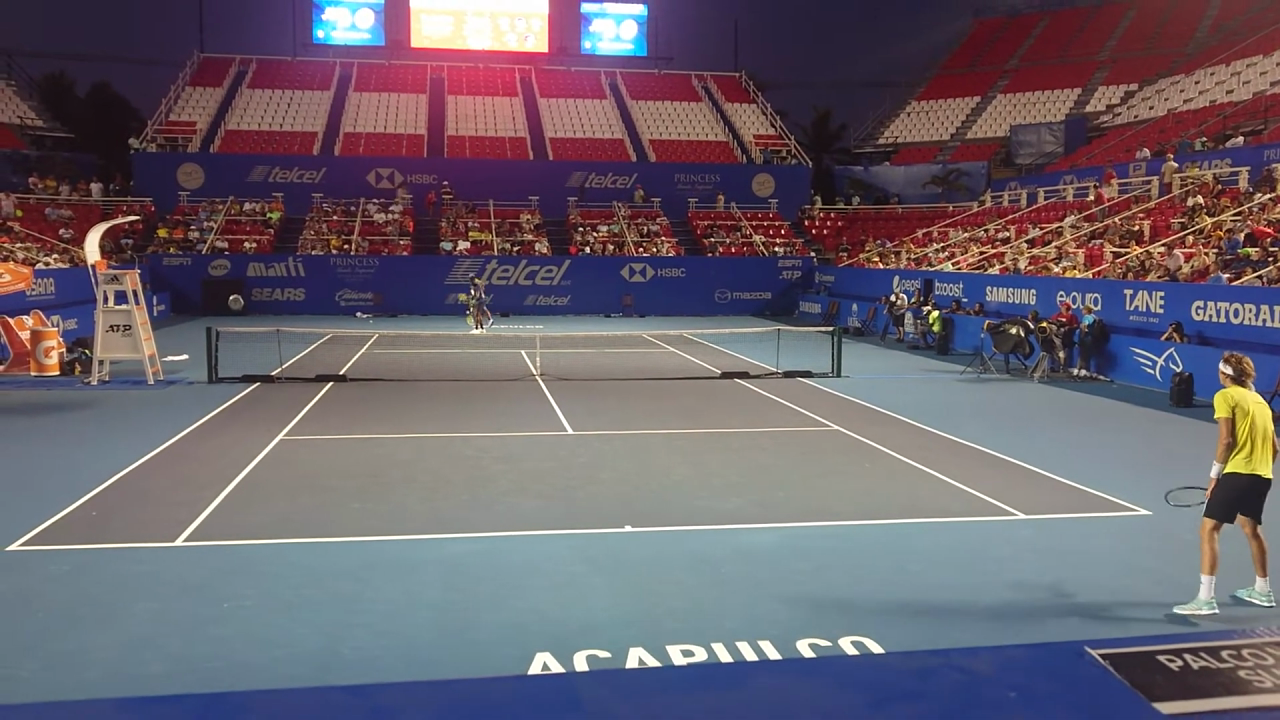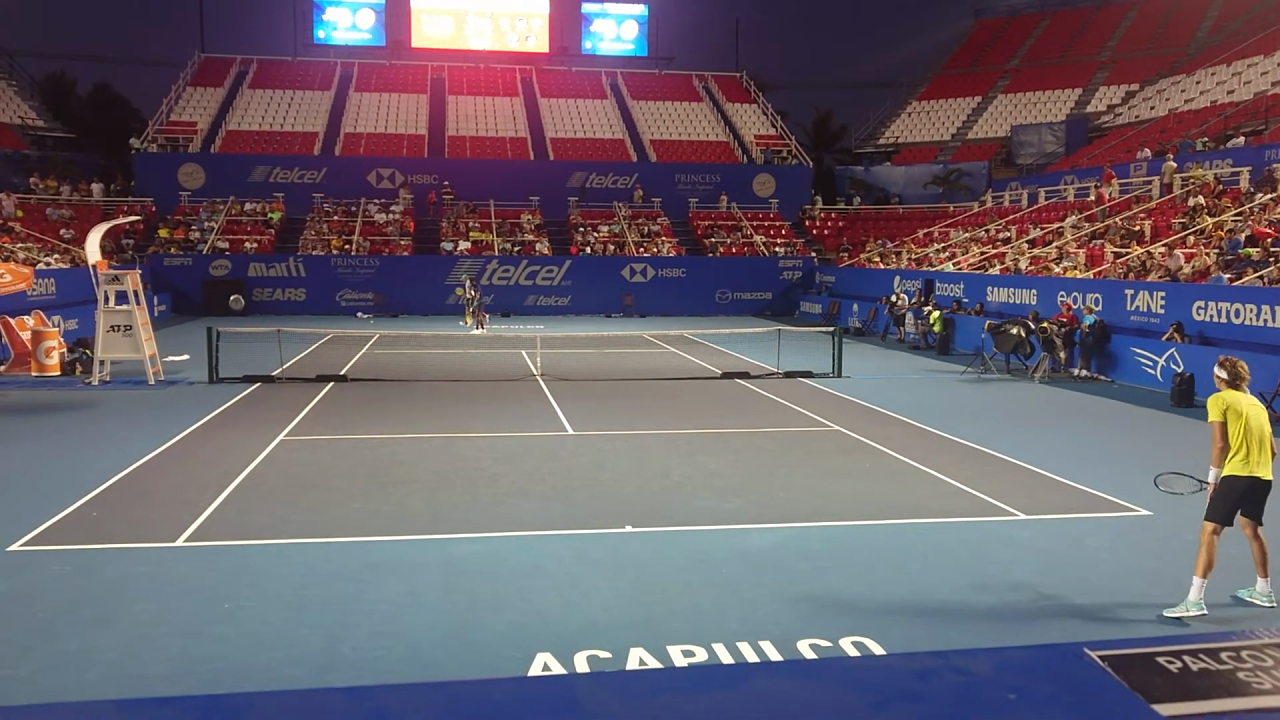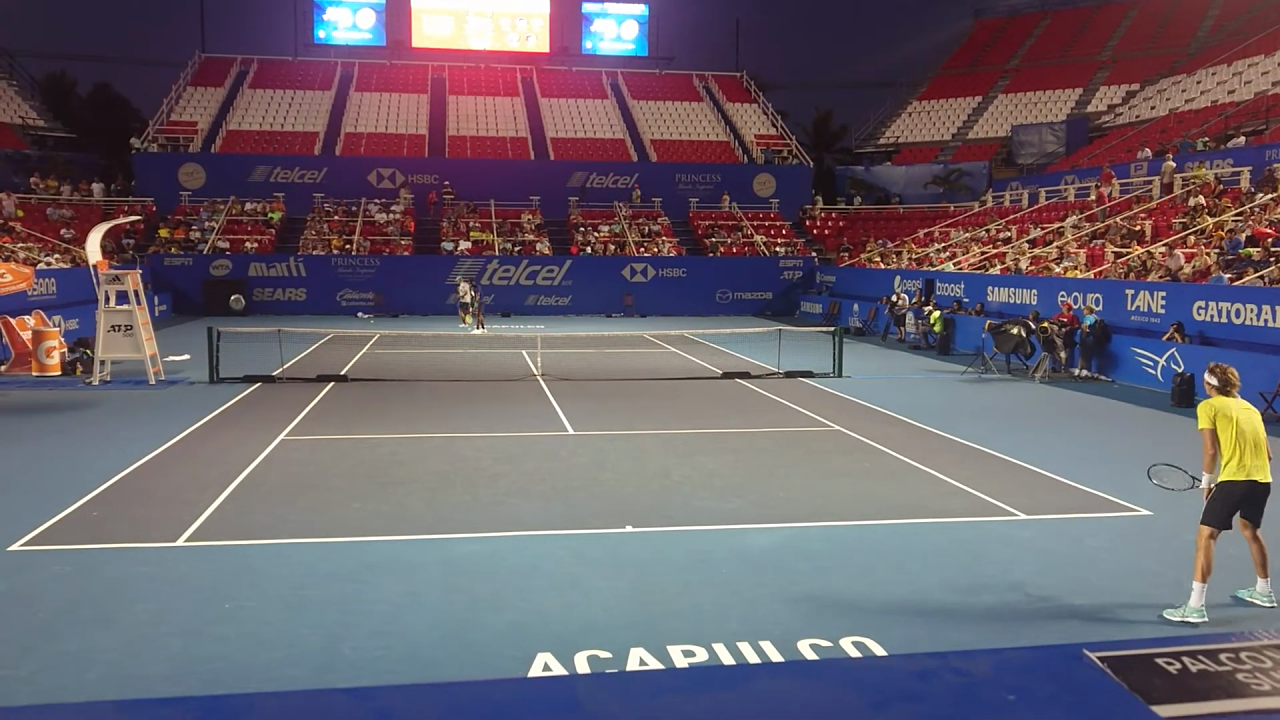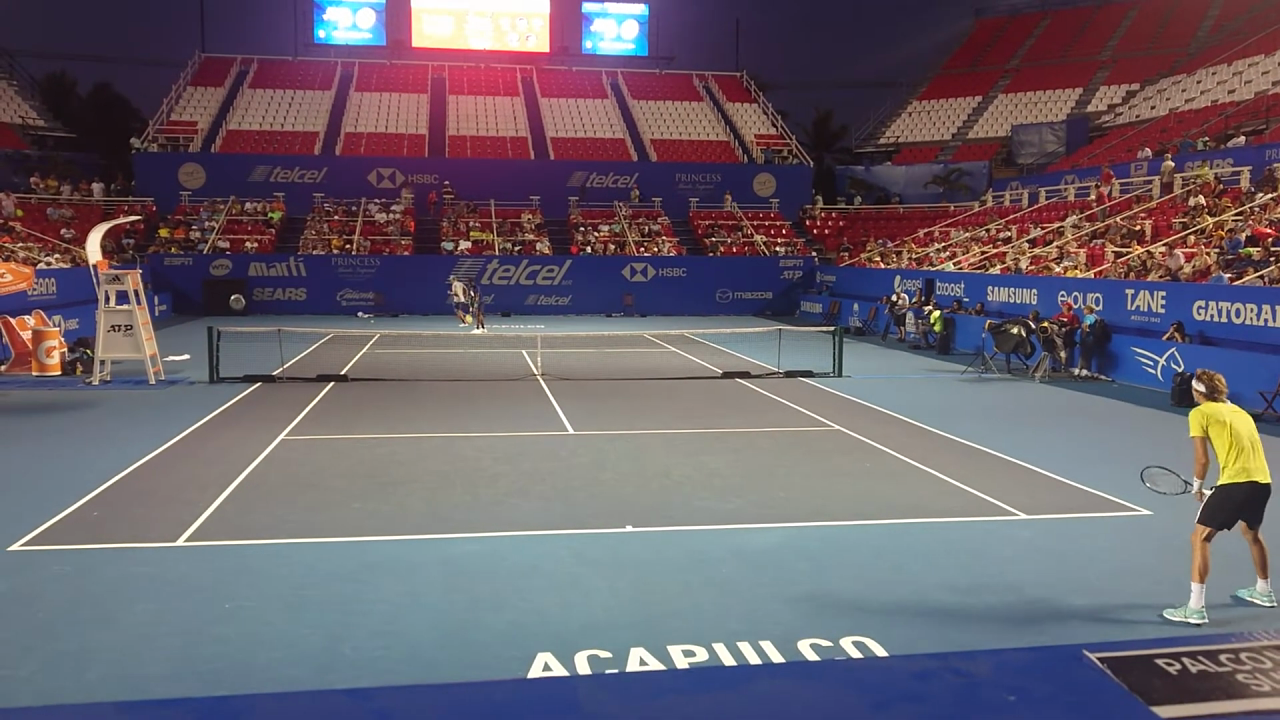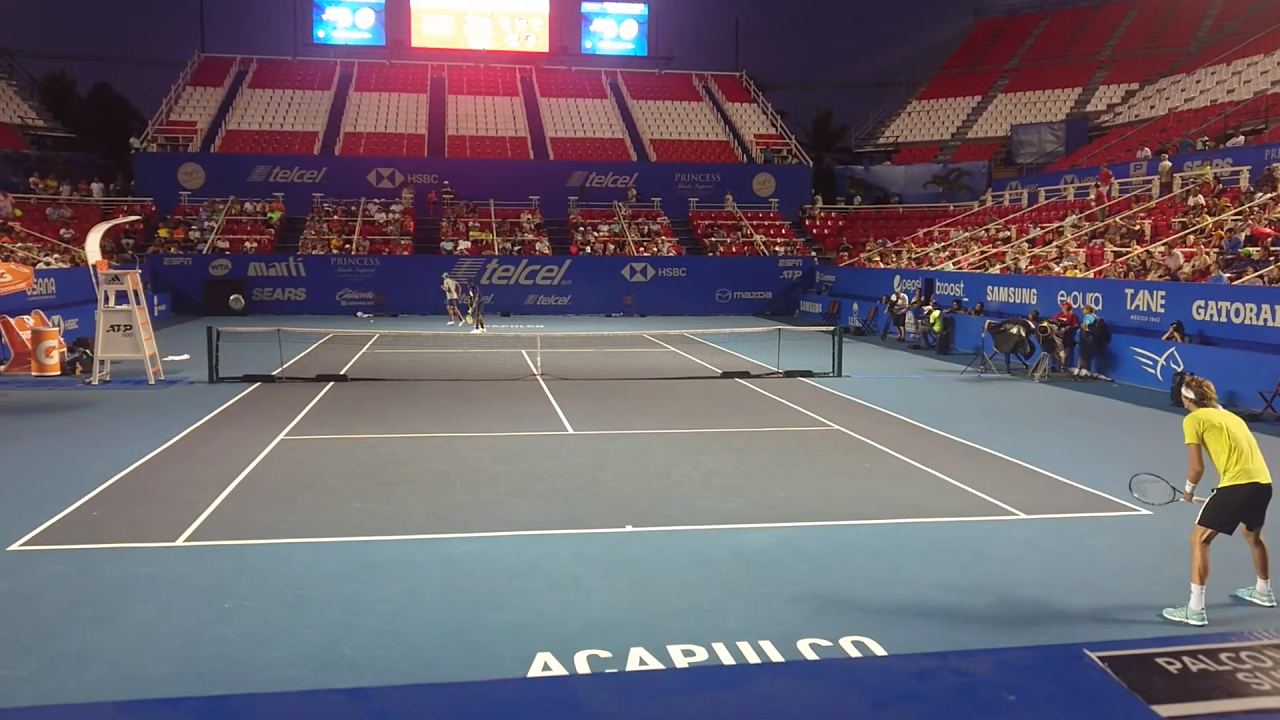
dt=0.1s
person 1, frame 1
left shoulder: (1225, 396)
left elbow: (1226, 440)
left wrist: (1214, 475)
left hip: (1238, 473)
left knee: (1209, 530)
right knee: (1250, 529)
left ankle: (1205, 598)
person 1, frame 2
left shoulder: (1219, 400)
right shoulder: (1257, 403)
left elbow: (1220, 444)
left wrist: (1213, 479)
left hip: (1237, 476)
left knee: (1209, 533)
right knee: (1252, 530)
left ankle: (1194, 601)
person 1, frame 3
left shoulder: (1208, 406)
right shoulder: (1249, 408)
left elbow: (1211, 452)
right elbow: (1267, 454)
left wrist: (1207, 483)
left hip: (1235, 479)
right hip: (1263, 480)
left knee: (1206, 537)
right knee: (1250, 532)
left ankle: (1195, 607)
right ankle: (1264, 591)
person 1, frame 4
left shoulder: (1200, 413)
right shoulder: (1240, 412)
left elbow: (1202, 460)
left wrist: (1197, 487)
left hip: (1235, 482)
right hip: (1263, 481)
left knee: (1200, 537)
right knee: (1251, 534)
left ankle: (1196, 608)
right ankle: (1264, 591)
person 1, frame 5
left shoulder: (1193, 419)
right shoulder: (1229, 416)
left elbow: (1197, 467)
left wrist: (1189, 490)
right wrist: (1218, 500)
left hip: (1238, 484)
right hip: (1263, 483)
left knee: (1199, 538)
right knee: (1253, 535)
left ankle: (1196, 609)
right ankle: (1264, 591)
